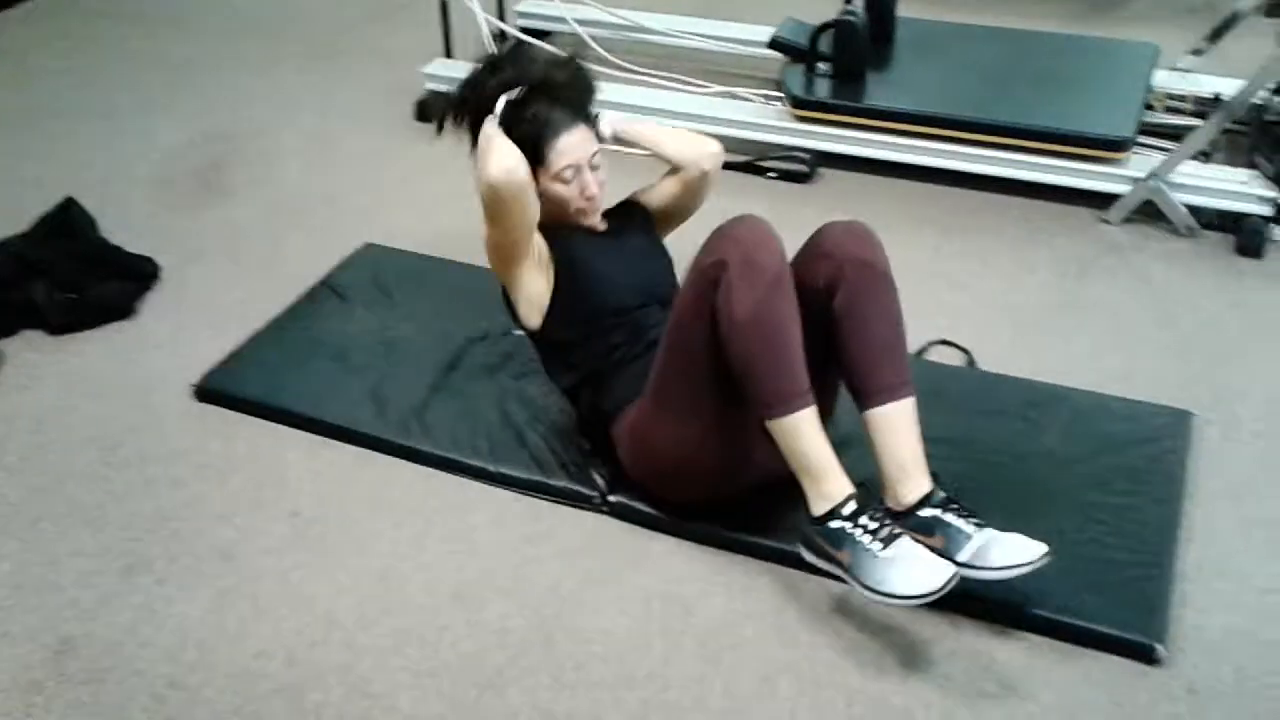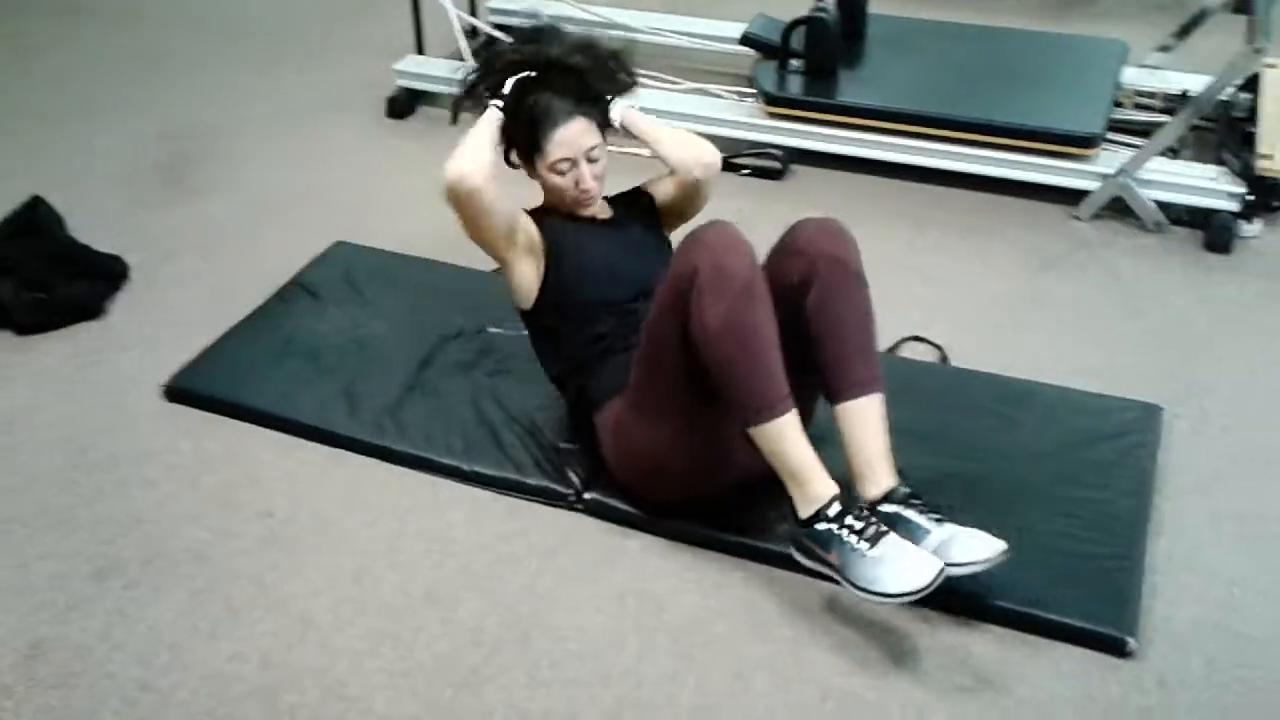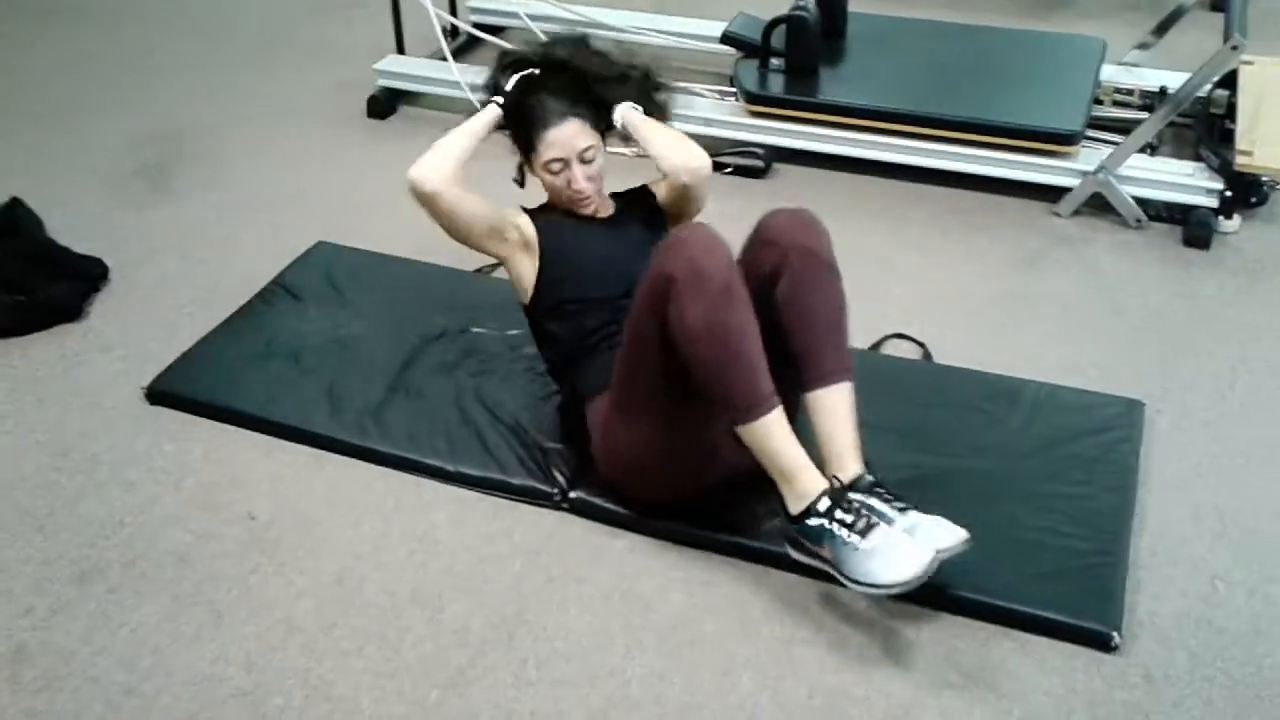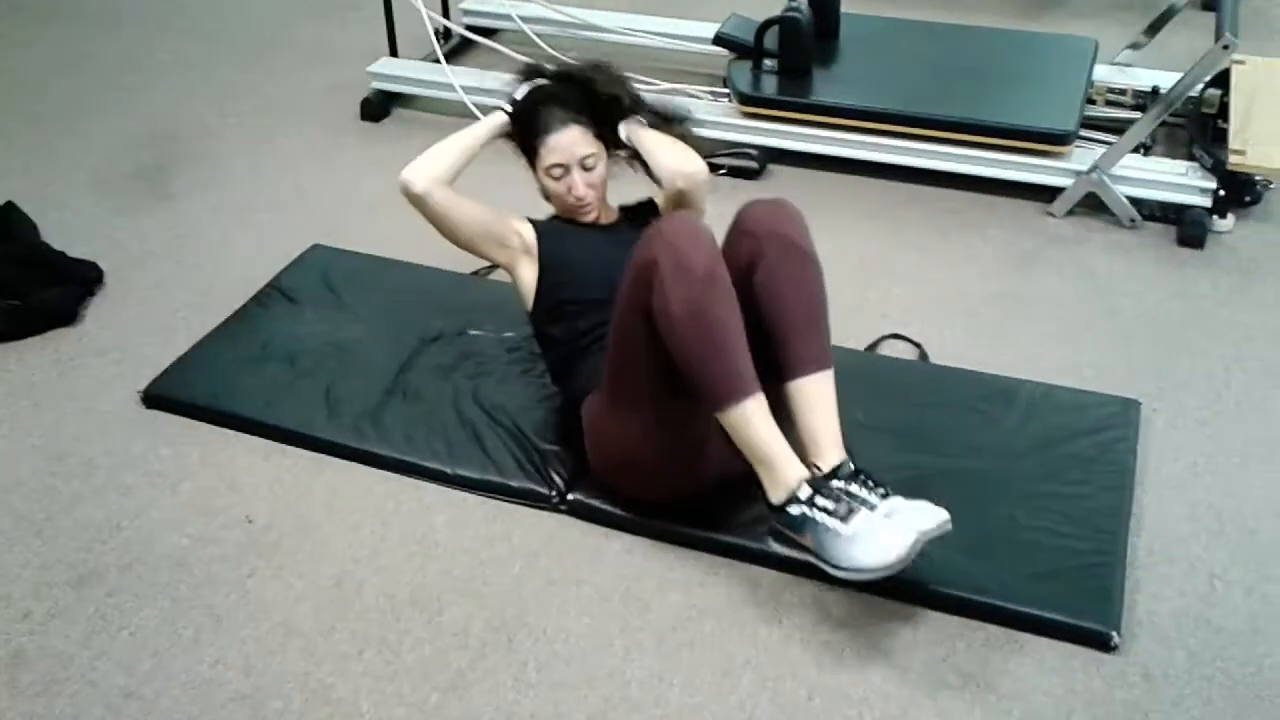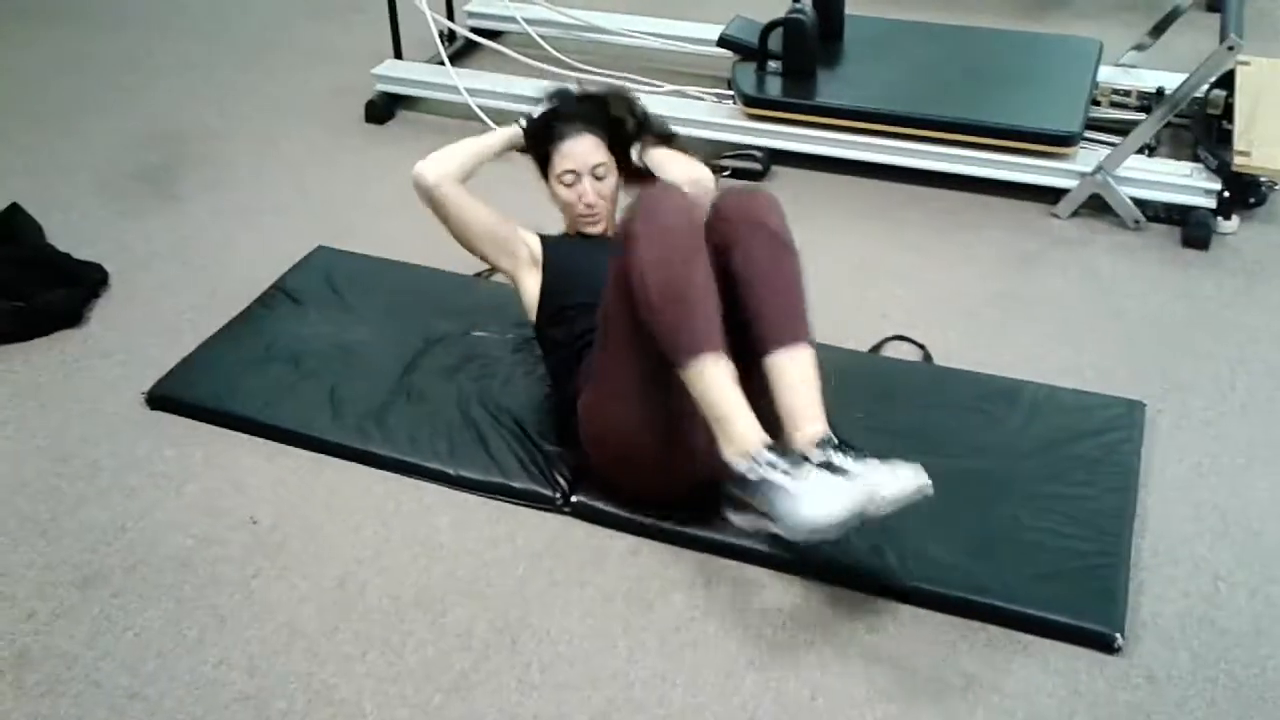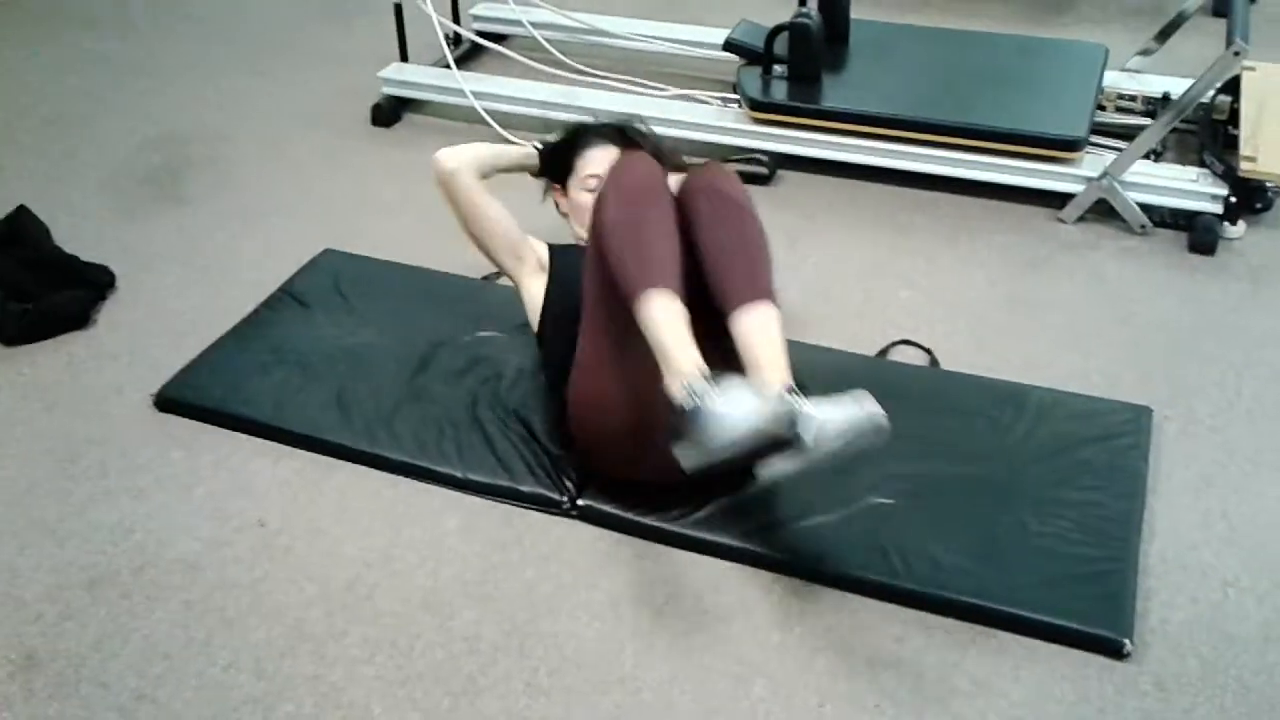
dt=0.1s
person 1, frame 1
left shoulder: (635, 218)
right shoulder: (529, 255)
left elbow: (705, 159)
right elbow: (502, 179)
left wrist: (611, 126)
right wrist: (494, 128)
left hip: (762, 419)
right hip: (677, 447)
left knee: (845, 246)
right knee: (746, 241)
left ankle: (915, 501)
right ankle: (834, 513)
person 1, frame 2
left shoulder: (643, 209)
right shoulder: (525, 239)
left elbow: (702, 164)
right elbow: (463, 180)
left wrist: (618, 112)
right wrist: (497, 112)
left hip: (744, 416)
right hip: (660, 443)
left knee: (819, 243)
right knee: (718, 250)
left ankle: (880, 497)
right ankle: (821, 514)
person 1, frame 3
left shoulder: (655, 209)
right shoulder: (525, 236)
left elbow: (694, 171)
right elbow: (429, 181)
left wrist: (624, 111)
right wrist: (496, 111)
left hip: (740, 421)
right hip: (654, 446)
left knee: (790, 234)
right knee: (695, 256)
left ankle: (850, 485)
right ankle: (812, 506)
person 1, frame 4
left shoulder: (653, 219)
right shoulder: (527, 243)
left elbow: (690, 175)
right elbow: (418, 183)
left wrist: (631, 128)
right wrist: (501, 119)
left hip: (726, 418)
right hip: (645, 444)
left knee: (768, 223)
right knee: (678, 244)
left ankle: (832, 474)
right ankle: (791, 496)
person 1, frame 5
left shoulder: (642, 234)
right shoulder: (534, 255)
left elbow: (699, 183)
right elbow: (431, 177)
left wrist: (643, 150)
right wrist: (516, 134)
left hip: (733, 409)
right hip: (635, 441)
left knee: (743, 211)
right knee: (662, 211)
left ankle: (812, 448)
right ankle: (751, 463)
person 1, frame 6
right shoulder: (540, 264)
left elbow: (697, 189)
right elbow: (450, 166)
left wrist: (648, 174)
right wrist: (535, 157)
right hip: (621, 423)
left knee: (714, 183)
right knee: (633, 178)
left ankle: (780, 408)
right ankle: (695, 398)
